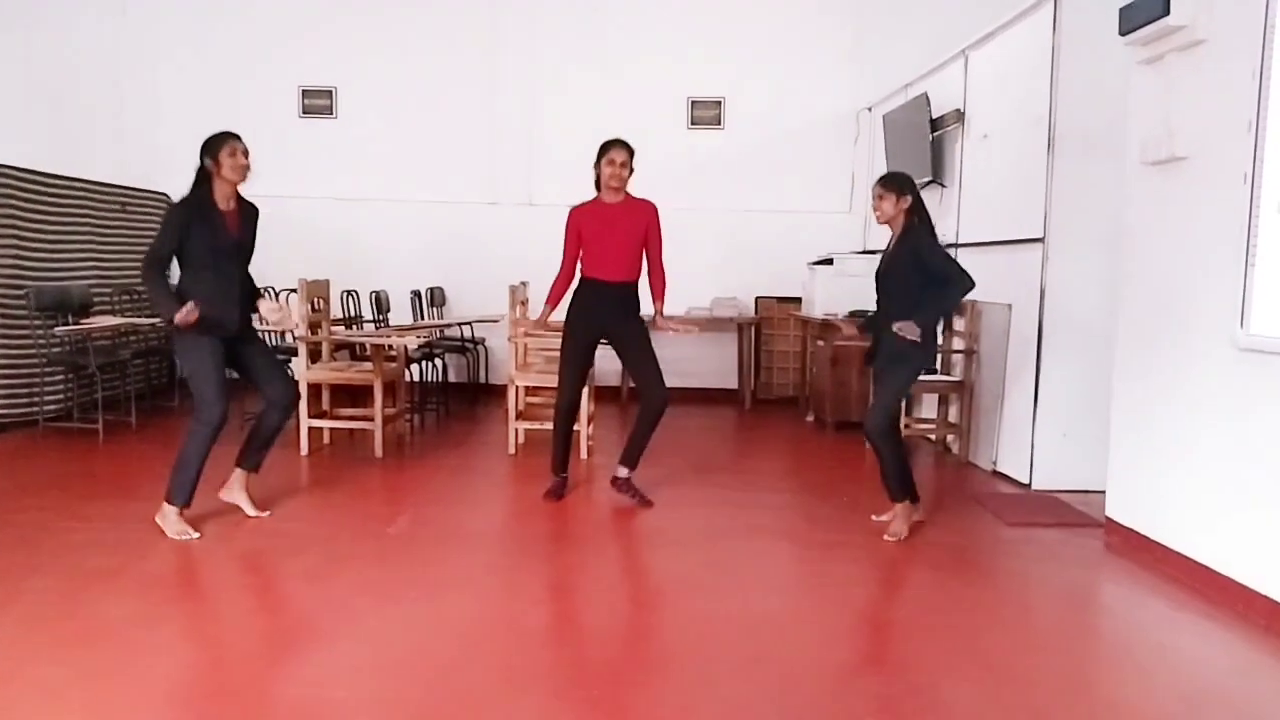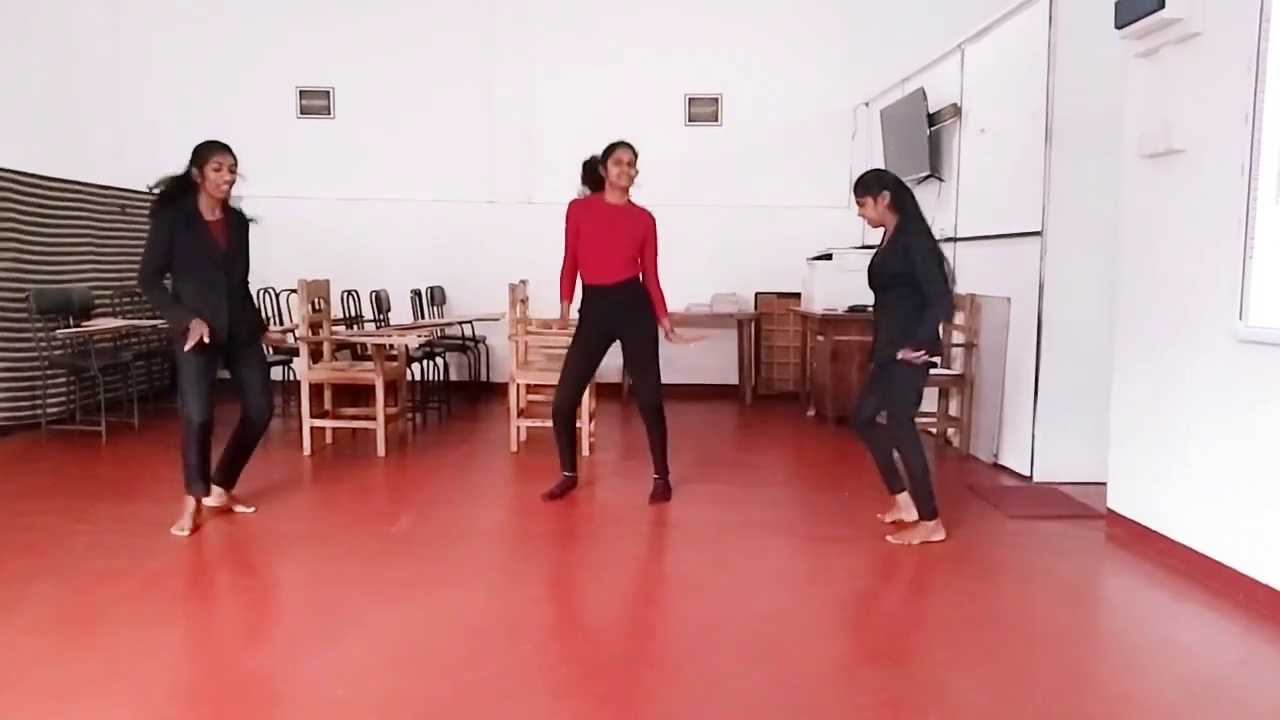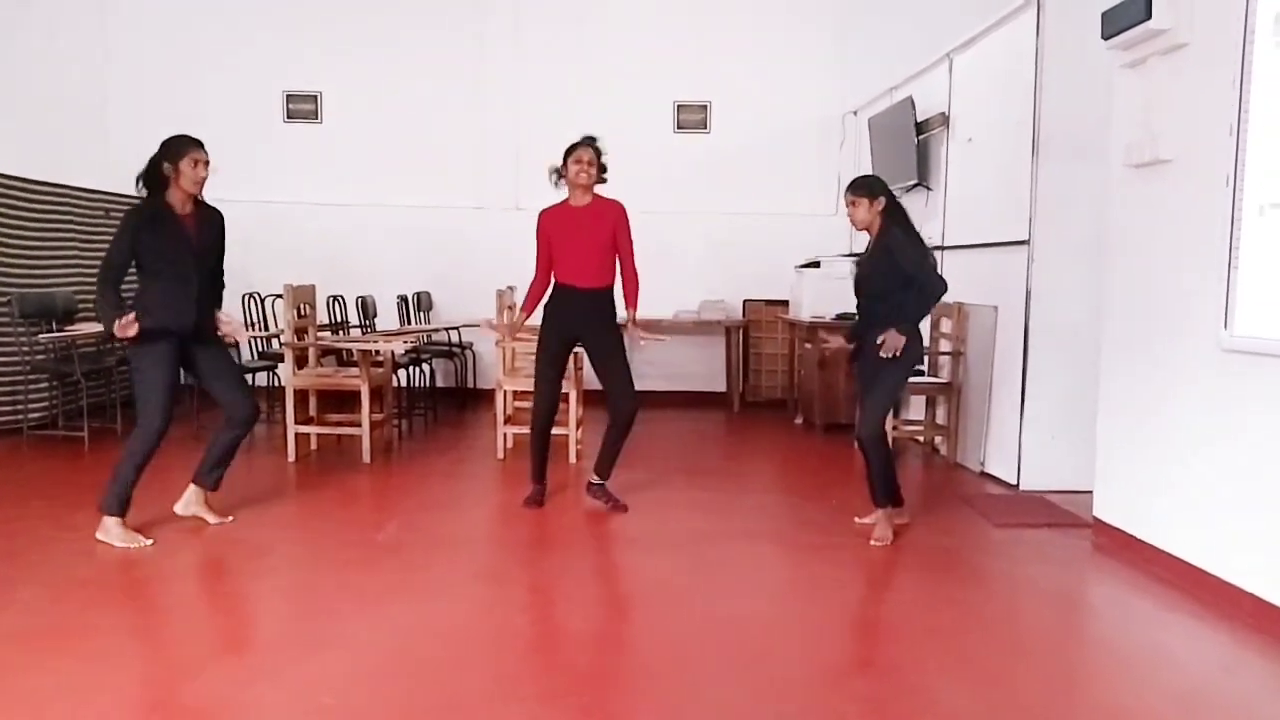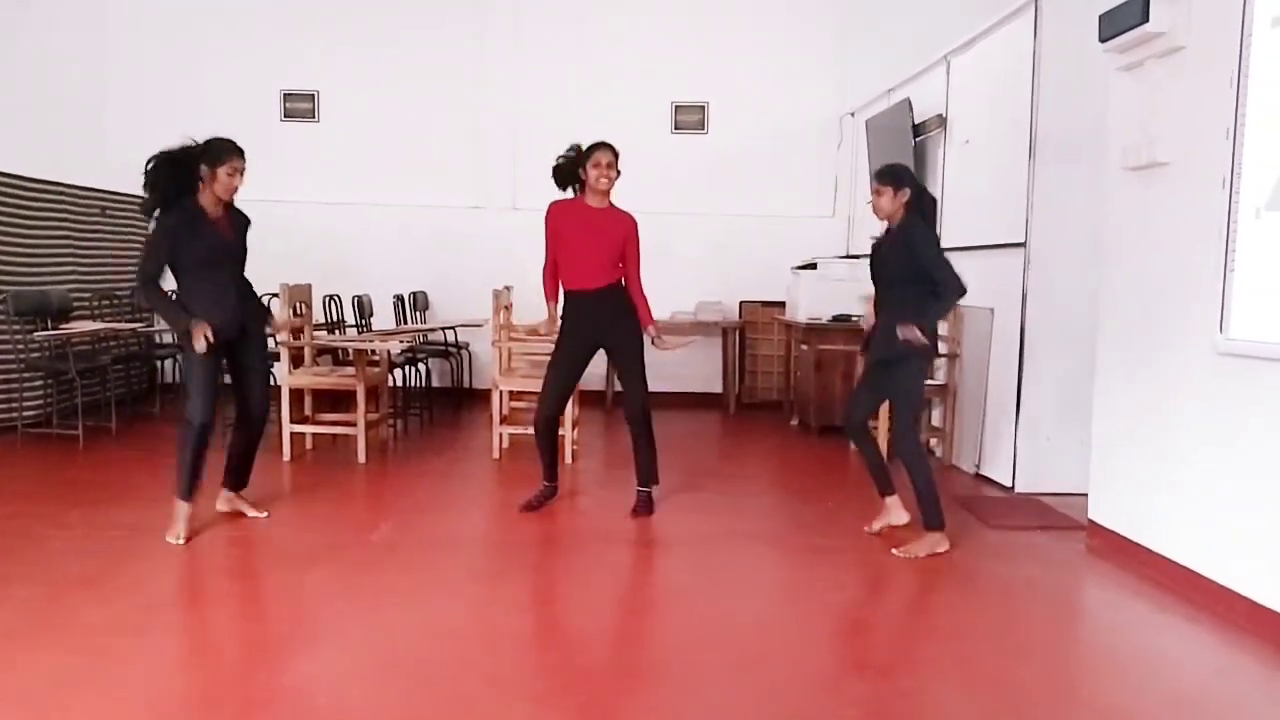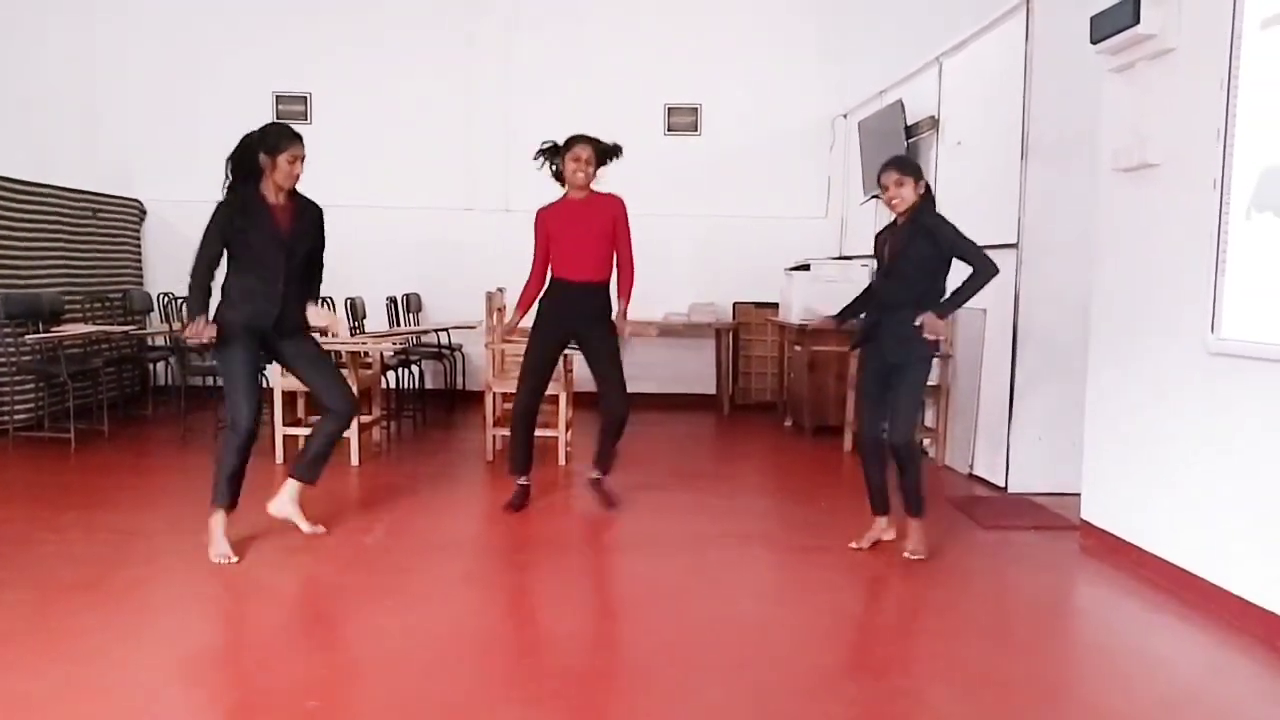
dt=1s
person 1, frame 1
left shoulder: (249, 213)
right shoulder: (187, 211)
right elbow: (153, 266)
left wrist: (261, 303)
right wrist: (173, 309)
left hip: (238, 326)
right hip: (198, 326)
left knee: (284, 393)
right knee: (213, 412)
left ankle: (238, 482)
right ankle: (171, 508)
person 1, frame 2
left shoulder: (238, 222)
right shoulder: (172, 221)
right elbow: (150, 281)
left wrist: (259, 326)
right wrist: (186, 320)
left hip: (240, 331)
right hip: (196, 332)
left knee: (259, 412)
right knee: (198, 414)
left ankle: (219, 491)
right ankle: (192, 499)
person 1, frame 3
left shoulder: (212, 219)
right shoulder: (143, 217)
right elbow: (109, 276)
left wrist: (217, 313)
right wrist: (116, 319)
left hip: (200, 333)
right hip: (155, 333)
left knee: (243, 410)
right knee: (154, 422)
left ankle: (195, 496)
right ankle: (111, 520)
person 1, frame 4
left shoulder: (238, 220)
right shoulder: (176, 219)
right elbow: (147, 283)
left wrist: (267, 315)
right wrist: (188, 323)
left hip: (245, 328)
right hip: (204, 331)
left knee: (254, 412)
right knee: (200, 414)
left ankle: (231, 493)
right ankle: (183, 505)
person 1, frame 5
left shoulder: (309, 213)
right shoulder: (234, 208)
right elbow: (203, 269)
left wrist: (312, 305)
right wrist: (199, 317)
left hip: (289, 328)
right hip: (240, 327)
left knee: (343, 404)
right knee: (244, 420)
left ankle: (288, 496)
right ankle: (219, 521)
person 2, frame 1
left shoulder: (919, 240)
right shoulder: (894, 244)
left elbow: (962, 283)
left wrist: (922, 323)
right wrist: (862, 327)
left hip: (911, 349)
right hip: (889, 346)
left knee: (876, 423)
right knee: (885, 426)
left ankle: (905, 504)
right ankle: (907, 503)
person 2, frame 2
left shoulder: (912, 239)
right shoulder: (890, 238)
left elbow: (940, 299)
left wrist: (917, 345)
right wrist: (882, 322)
left hip: (909, 351)
right hip: (890, 349)
left knee: (901, 429)
right knee: (862, 416)
left ankle: (929, 522)
right ankle: (903, 500)
person 2, frame 3
left shoulder: (895, 240)
right shoulder: (873, 247)
left elbow: (936, 285)
left wrist: (903, 330)
right wrist: (851, 337)
left hip: (895, 352)
right hip: (871, 349)
left knee: (868, 427)
right knee: (869, 429)
left ankle: (886, 512)
right ankle: (892, 507)
person 2, frame 4
left shoulder: (916, 233)
right shoulder: (888, 238)
left elbow: (954, 288)
left wrist: (922, 326)
right wrist: (878, 316)
left hip: (909, 348)
right hip: (886, 345)
left knee: (904, 434)
right knee: (854, 417)
left ankle: (935, 533)
right ankle: (891, 503)
person 2, frame 5
left shoulder: (932, 225)
right shoulder: (885, 235)
left elbow: (985, 267)
left wrist: (943, 311)
right wrist: (838, 318)
left hip: (912, 343)
right hip: (876, 338)
left knee: (900, 434)
right knee: (868, 431)
left ankle: (915, 520)
right ankle: (881, 520)
person 3, frame 1
left shoulder: (646, 211)
right shoulder: (580, 215)
left elbow: (655, 266)
right elbow: (567, 268)
left wrist: (659, 311)
right wrist: (547, 310)
left hip: (627, 309)
right hip: (588, 306)
left knee: (656, 395)
right knee: (567, 398)
left ankle: (623, 473)
right ankle: (559, 475)
person 3, frame 2
left shoulder: (644, 219)
right shoulder: (578, 210)
left elbow: (650, 274)
right elbow: (570, 263)
left wrist: (665, 321)
right wrist: (565, 308)
left hip: (634, 307)
right hip: (593, 309)
left knee: (649, 397)
right knee: (563, 400)
left ankle: (661, 476)
right ankle: (569, 474)
person 3, frame 3
left shoulder: (613, 211)
right shoulder: (548, 217)
left elbow: (628, 267)
right elbow: (542, 275)
left wrist: (631, 313)
right wrist: (521, 316)
left hip: (600, 312)
right hip: (560, 311)
left knee: (625, 405)
right knee: (544, 406)
left ankle: (598, 481)
right ankle: (538, 482)
person 3, frame 4
left shoulder: (625, 222)
right shoulder: (559, 212)
left elbow: (632, 279)
right elbow: (552, 266)
left wrist: (650, 326)
right wrist: (551, 313)
left hip: (618, 313)
right hip: (577, 315)
left knee: (636, 407)
right knee: (546, 411)
left ankle: (645, 490)
right ankle: (549, 484)
person 3, frame 5
left shoulder: (612, 206)
right shoulder: (546, 215)
left elbow: (624, 262)
right elbow: (538, 271)
left wrist: (621, 310)
right wrist: (517, 315)
left hip: (595, 309)
right hip: (555, 307)
left knee: (617, 403)
right knee: (526, 401)
left ankle: (599, 473)
right ankle: (522, 483)
